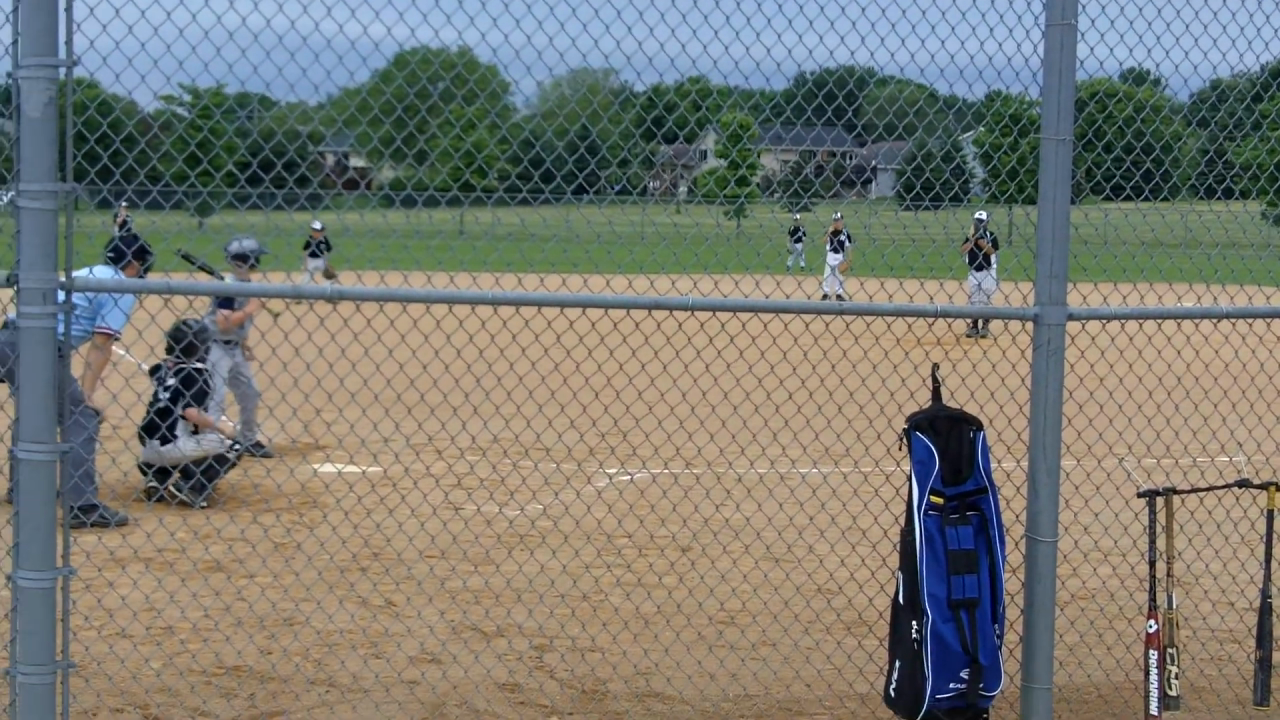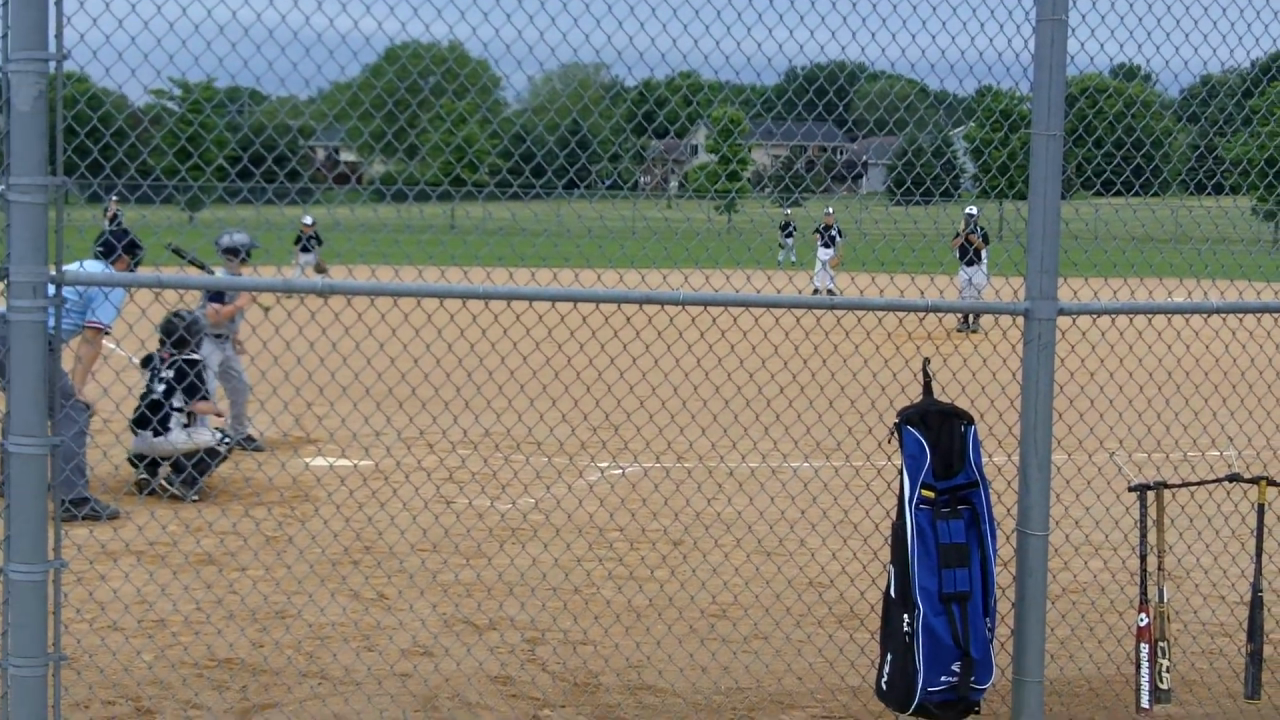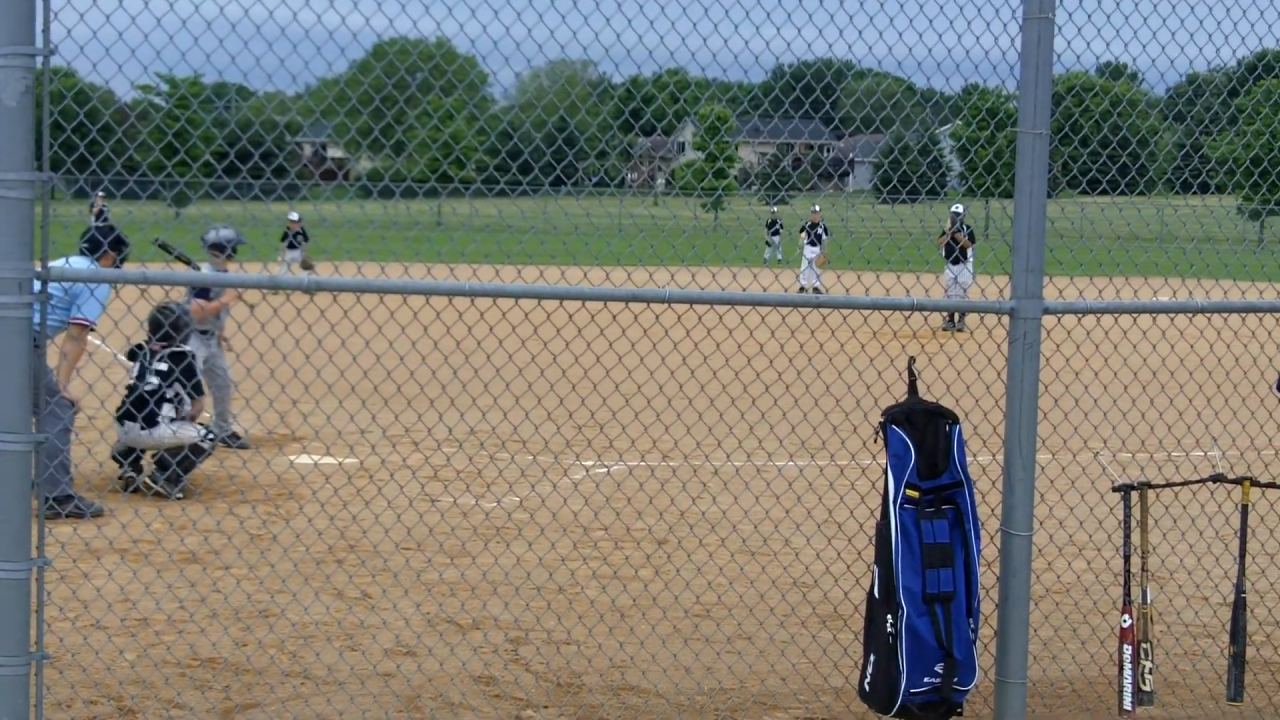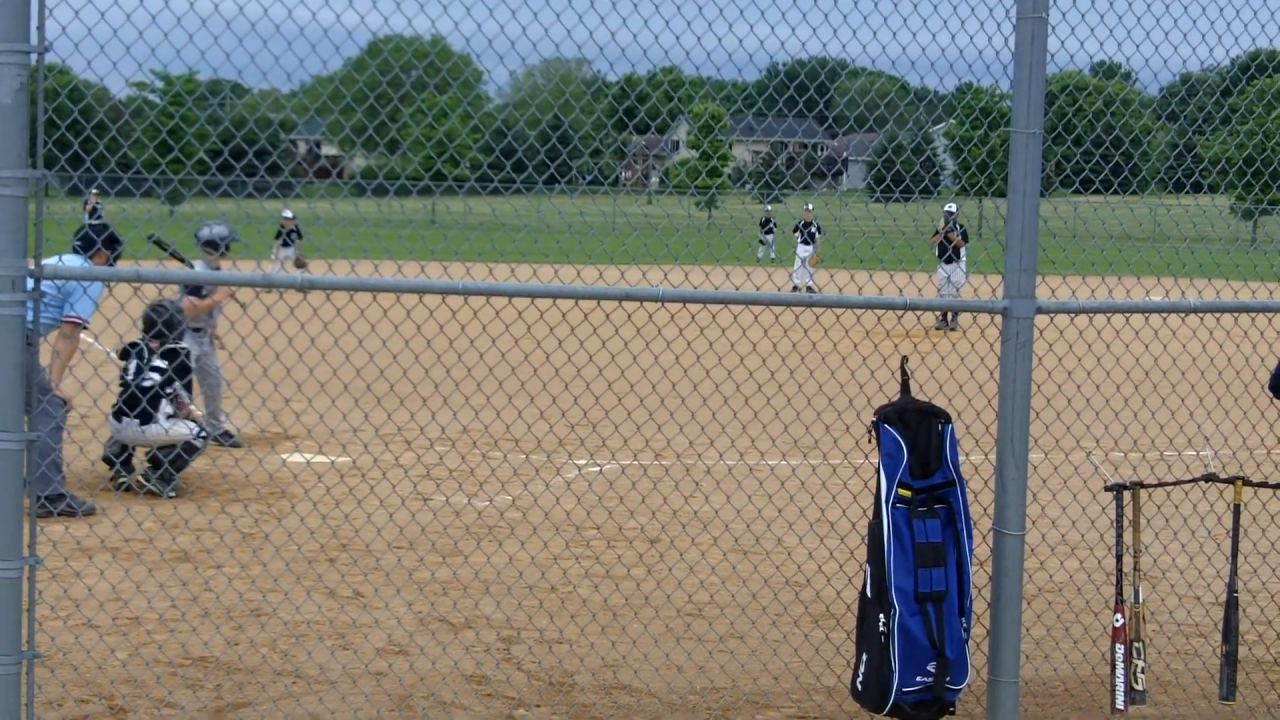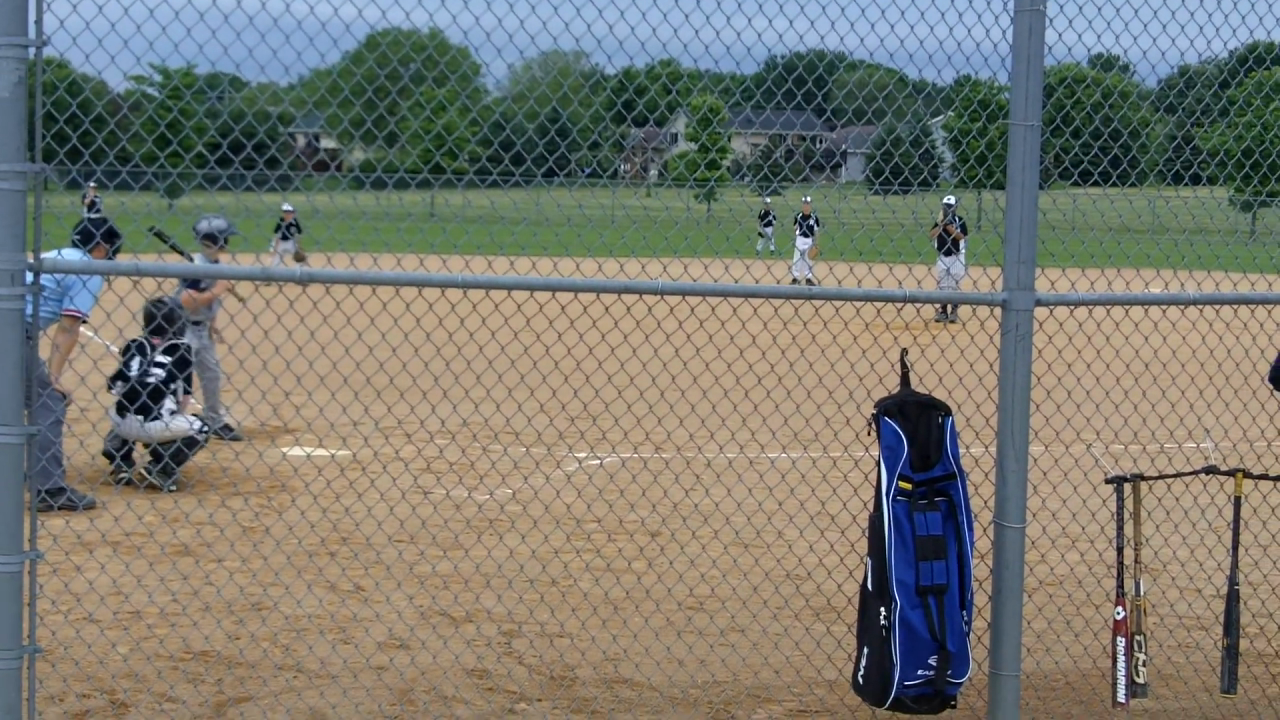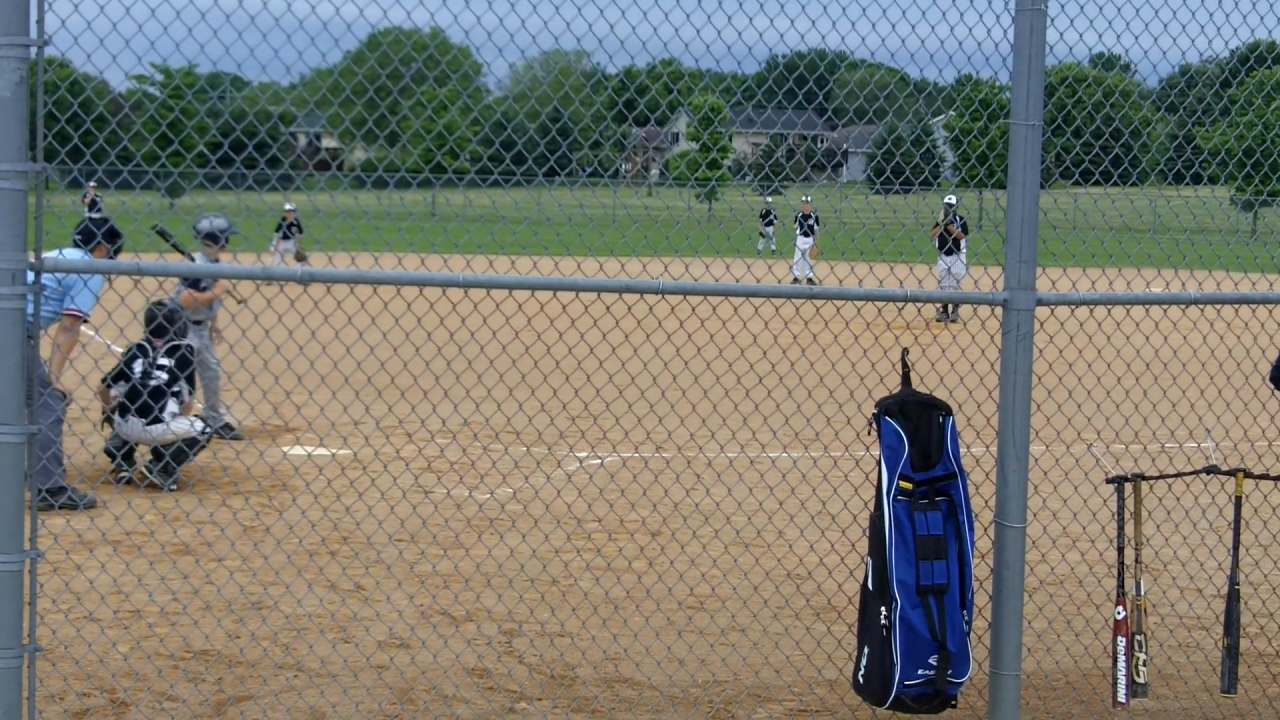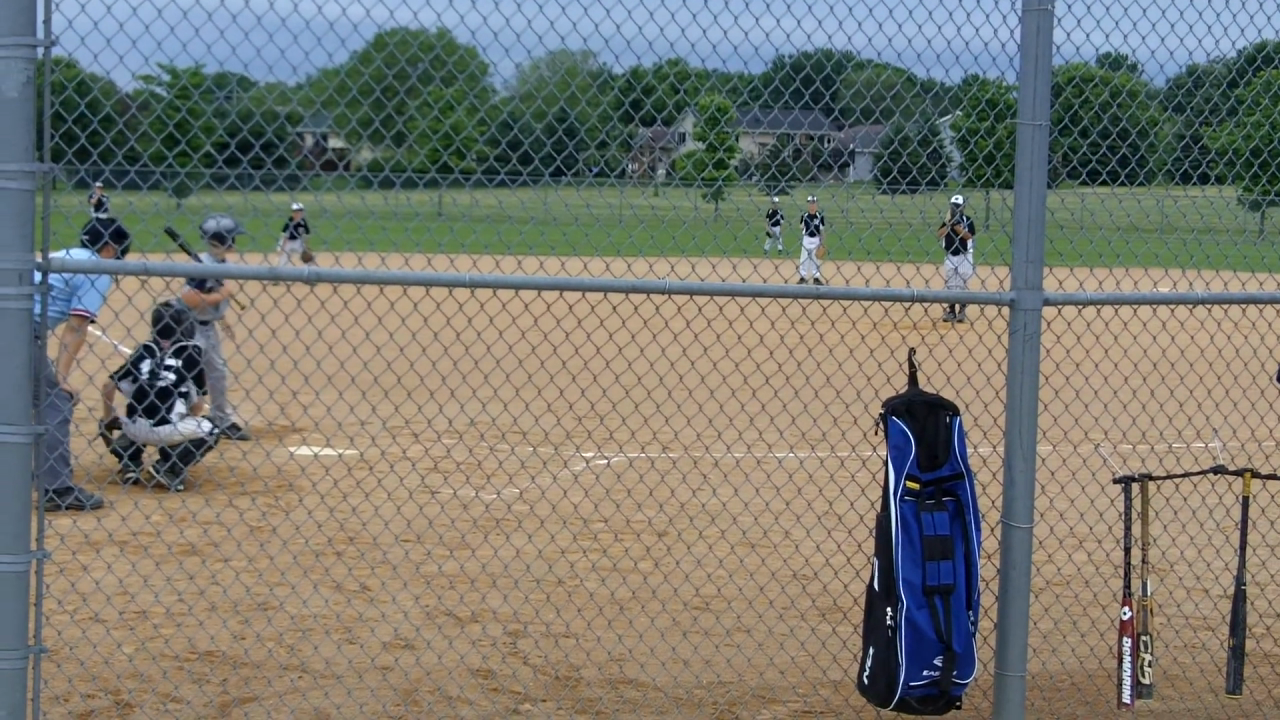
dt=0.1s
person 1, frame 1
left shoulder: (86, 274)
right shoulder: (123, 290)
right elbow: (101, 346)
right wrist: (87, 394)
right knee: (82, 418)
right ankle: (82, 507)
person 1, frame 2
left shoulder: (76, 268)
right shoulder: (113, 284)
right elbow: (91, 340)
right wrist: (77, 388)
right knee: (72, 412)
right ankle: (73, 500)
person 1, frame 3
left shoulder: (63, 264)
right shoulder: (99, 279)
right elbow: (76, 336)
right wrist: (62, 385)
right knee: (57, 410)
right ankle: (58, 498)
person 1, frame 4
left shoulder: (55, 262)
right shoulder: (91, 277)
right elbow: (68, 334)
right wrist: (55, 383)
right knee: (49, 408)
right ankle: (50, 496)
person 1, frame 5
left shoulder: (54, 257)
right shoulder: (90, 271)
right elbow: (68, 328)
right wrist: (54, 377)
right knee: (49, 401)
right ankle: (50, 490)
person 1, frame 6
left shoulder: (54, 256)
right shoulder: (91, 271)
right elbow: (68, 328)
right wrist: (54, 376)
right knee: (49, 401)
right ankle: (51, 489)
person 1, frame 7
left shoulder: (61, 257)
right shoulder: (99, 272)
right elbow: (75, 328)
right wrist: (61, 377)
right knee: (55, 401)
right ankle: (57, 490)
person 2, frame 1
left shoulder: (247, 283)
right elbow: (222, 323)
left wrist: (244, 343)
right wrist: (250, 309)
left hip: (235, 348)
right hip: (216, 348)
left knee: (250, 394)
right knee: (214, 400)
left ankle: (248, 439)
person 2, frame 2
left shoulder: (238, 278)
right elbow: (213, 317)
left wrist: (235, 337)
right wrist: (241, 303)
left hip: (226, 342)
right hip: (207, 342)
left knee: (240, 388)
left ankle: (239, 433)
person 2, frame 3
left shoulder: (224, 273)
right elbow: (196, 311)
left wrist: (221, 332)
right wrist: (225, 299)
left hip: (210, 337)
right hip: (193, 337)
left knee: (223, 384)
left ankle: (223, 430)
person 2, frame 4
left shoulder: (217, 270)
right shoulder: (198, 273)
right elbow: (188, 309)
left wrist: (214, 330)
right wrist: (218, 297)
left hip: (203, 335)
right hip: (185, 335)
left knee: (214, 382)
left ankle: (216, 429)
person 2, frame 5
left shoulder: (215, 263)
right shoulder: (197, 266)
right elbow: (185, 301)
left wrist: (213, 324)
right wrist: (215, 291)
left hip: (202, 328)
right hip: (184, 328)
left knee: (212, 375)
left ankle: (216, 422)
person 2, frame 6
left shoulder: (216, 263)
right shoulder: (197, 265)
right elbow: (185, 300)
left wrist: (214, 324)
right wrist: (216, 292)
left hip: (203, 327)
left knee: (212, 375)
left ankle: (217, 421)
person 2, frame 7
left shoulder: (222, 262)
right shoulder: (204, 265)
right elbow: (187, 298)
left wrist: (224, 320)
right wrist: (218, 296)
left hip: (209, 327)
right hip: (191, 328)
left knee: (219, 375)
left ankle: (223, 421)
person 3, frame 1
left shoulder: (163, 368)
right shoulder: (197, 373)
right elbow: (192, 413)
right wrist: (222, 427)
left hip: (150, 445)
right hip: (175, 445)
right knee: (232, 448)
left ankle: (156, 479)
right ankle: (189, 487)
person 3, frame 2
left shoulder: (155, 359)
right shoulder: (191, 364)
right elbow: (199, 406)
right wrist: (218, 410)
left hip: (141, 436)
right hip: (166, 437)
right knee: (222, 442)
left ankle: (146, 471)
right ankle: (180, 481)
person 3, frame 3
left shoulder: (141, 350)
right shoulder: (183, 357)
right elbow: (197, 401)
right wrist: (192, 415)
left hip: (125, 426)
right hip: (156, 430)
right knee: (206, 438)
left ankle: (130, 470)
right ankle: (165, 477)
person 3, frame 4
left shoulder: (134, 348)
right shoulder: (179, 354)
right elbow: (183, 402)
right wrist: (190, 413)
left hip: (120, 424)
right hip: (151, 428)
right knee: (198, 436)
left ankle: (121, 470)
right ankle: (158, 476)
person 3, frame 5
left shoulder: (135, 346)
right shoulder: (180, 350)
left elbow: (112, 386)
right elbow: (183, 398)
right wrist: (181, 423)
left hip: (124, 421)
right hip: (156, 424)
right knee: (201, 431)
left ankle: (122, 466)
right ankle: (160, 469)
person 3, frame 6
left shoulder: (136, 349)
right shoulder: (183, 351)
left elbow: (104, 387)
right elbow: (188, 401)
left wrist: (109, 413)
right wrist: (183, 422)
left hip: (126, 424)
right hip: (158, 427)
right knee: (203, 431)
left ankle: (122, 465)
right ankle: (161, 469)
person 3, frame 7
left shoulder: (144, 350)
right shoulder: (190, 352)
left elbow: (109, 385)
right elbow: (199, 401)
left wrist: (107, 419)
right wrist: (189, 423)
left hip: (134, 427)
right hip: (166, 428)
right knee: (210, 432)
left ankle: (130, 465)
right ankle: (168, 468)
